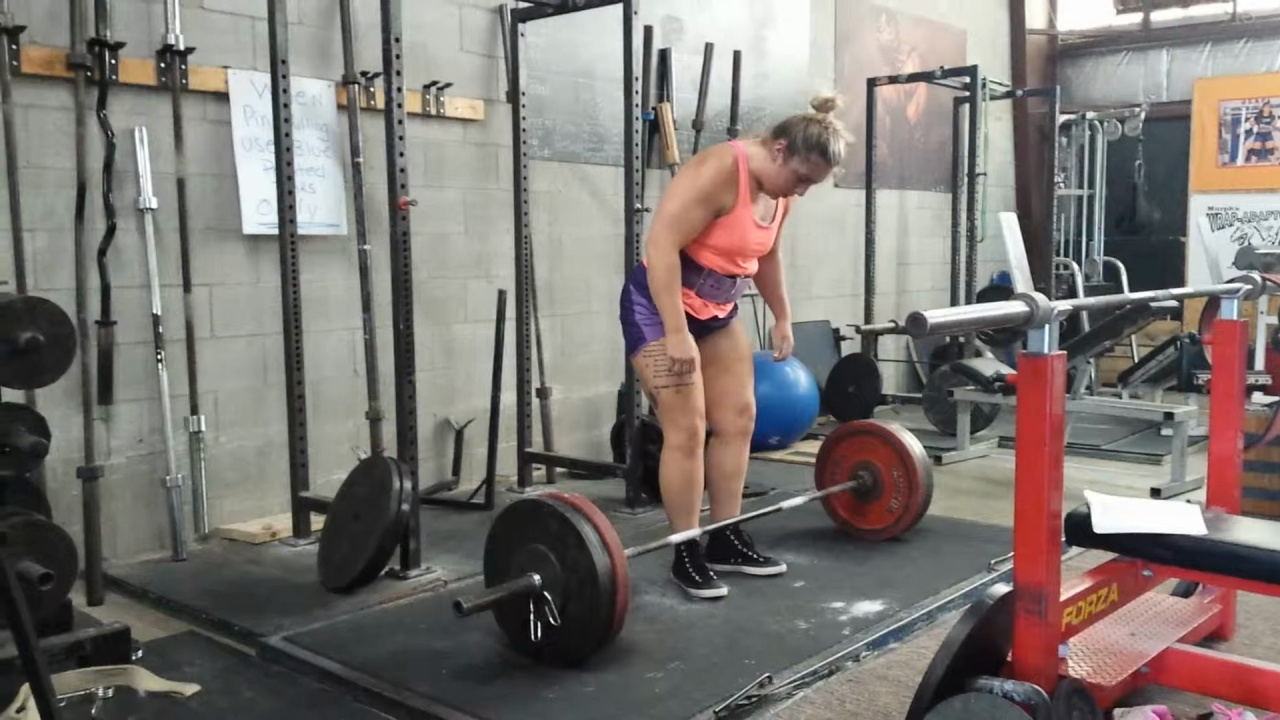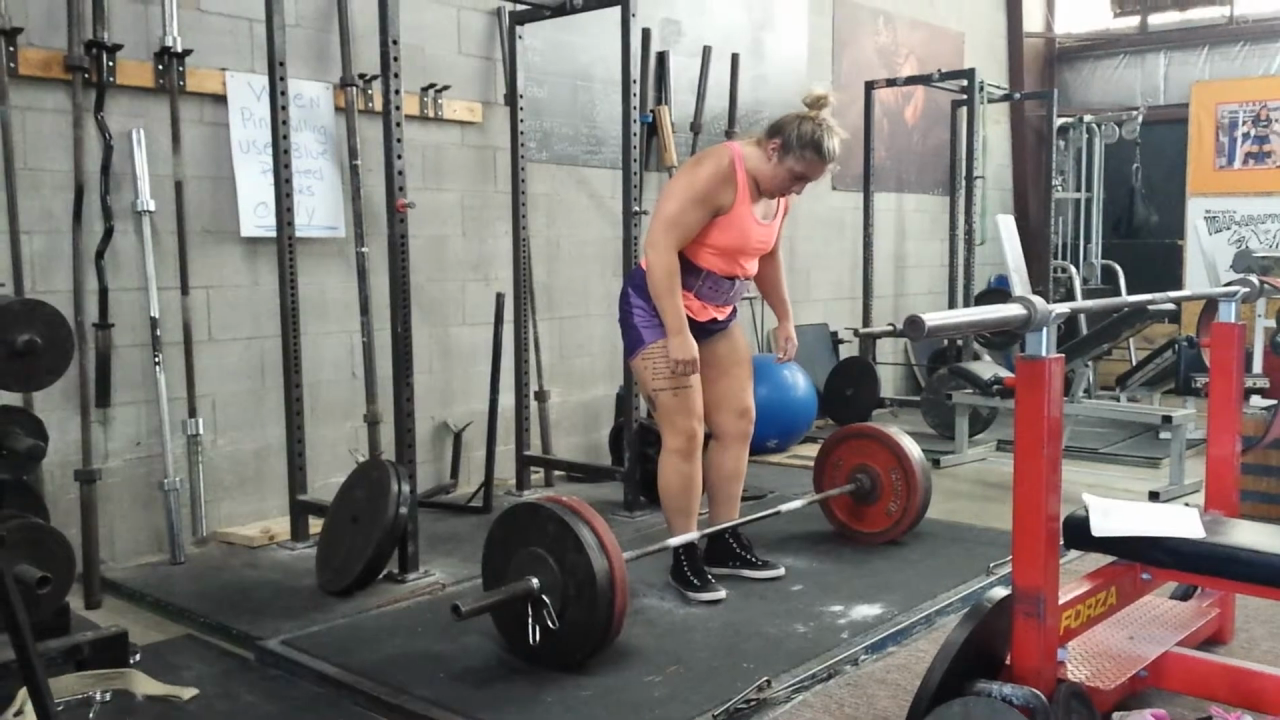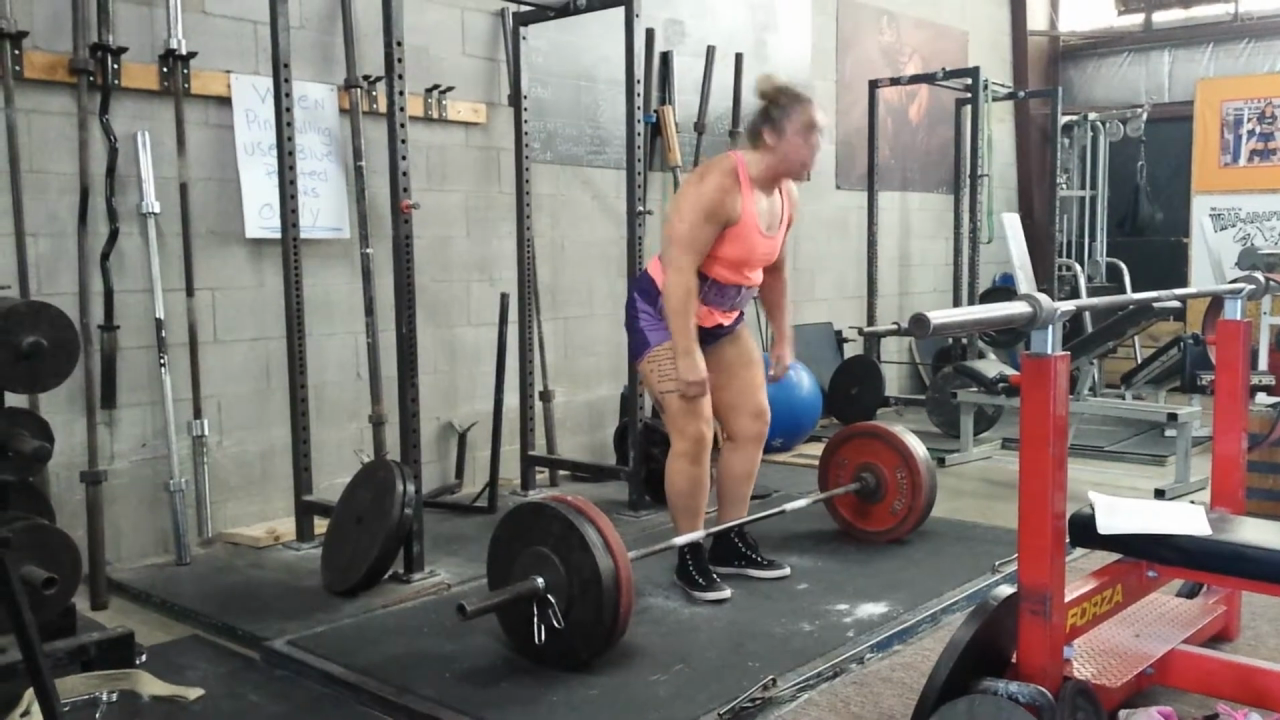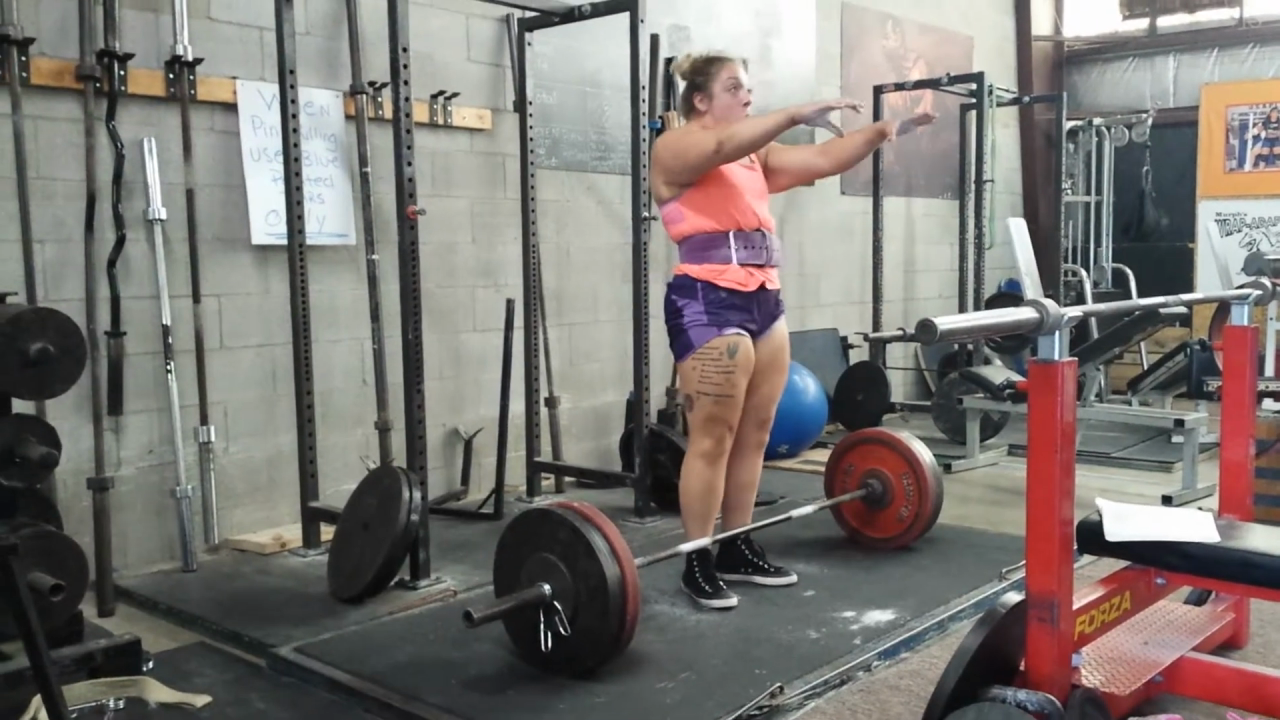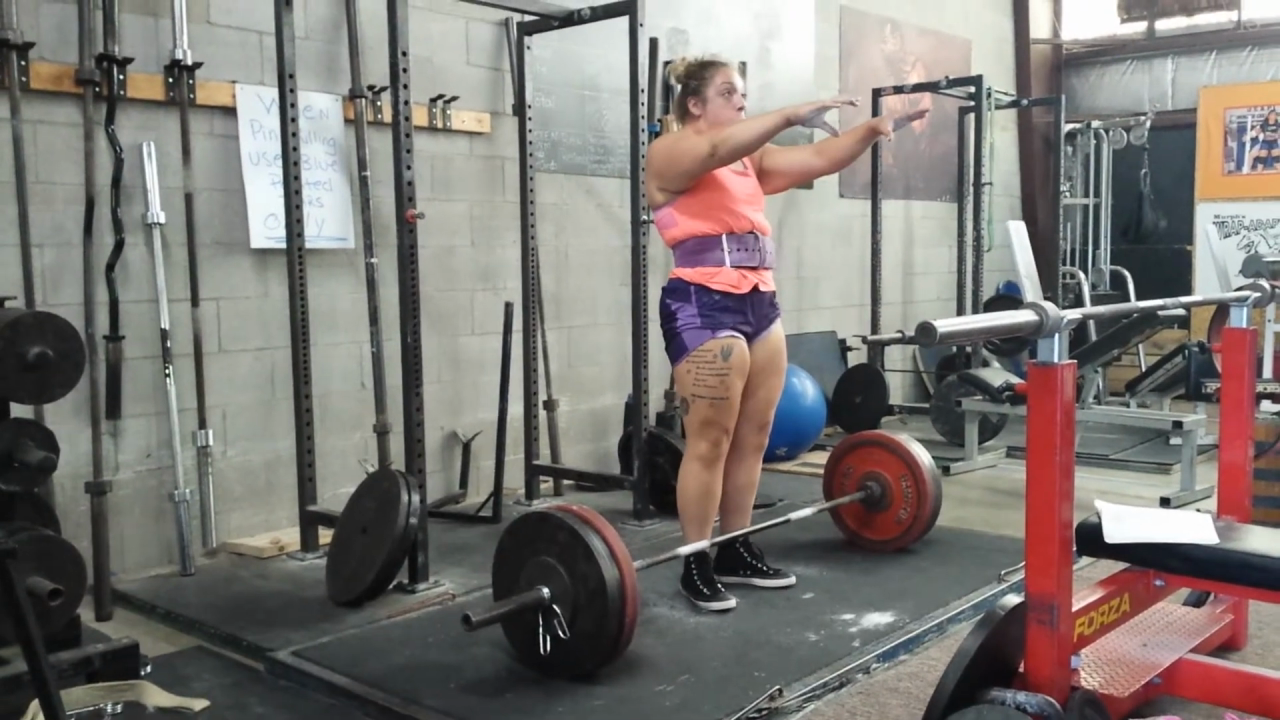
dt=0.5s
person 1, frame 1
left shoulder: (778, 189)
right shoulder: (717, 172)
right elbow: (661, 245)
left wrist: (782, 317)
right wrist: (676, 332)
left hip: (717, 312)
right hip: (659, 306)
left knee: (737, 419)
right knee: (686, 429)
left ankle: (726, 538)
right ankle: (686, 553)
person 1, frame 2
left shoulder: (777, 189)
right shoulder: (715, 173)
left elbow: (766, 256)
right elbow: (660, 247)
left wrist: (785, 319)
right wrist: (677, 333)
left hip: (717, 314)
right hip: (658, 309)
left knee: (737, 423)
right knee: (685, 432)
left ankle: (725, 542)
right ankle: (684, 557)
person 1, frame 3
left shoulder: (784, 193)
right shoulder: (719, 184)
left elbow: (773, 270)
right elbow: (678, 269)
left wrist: (782, 337)
right wrist: (687, 354)
left hip: (725, 319)
right hip: (663, 313)
left knee: (752, 425)
right knee: (693, 435)
left ankle: (730, 541)
right ankle: (689, 556)
person 1, frame 4
left shoulder: (754, 155)
right shoulder: (674, 148)
left elbow: (823, 160)
right elbow: (723, 145)
left wrist: (878, 132)
right wrist: (796, 115)
left hip: (764, 301)
right hip: (708, 302)
left knee: (753, 434)
right knee: (712, 438)
left ankle: (738, 549)
right ankle: (697, 563)
person 1, frame 5
left shoulder: (749, 159)
right shoulder: (669, 152)
left elbow: (817, 159)
right elbow: (718, 148)
left wrist: (871, 130)
right wrist: (792, 114)
left hip: (759, 303)
right hip: (704, 305)
left knee: (752, 437)
right knee: (710, 441)
left ankle: (737, 551)
right ankle: (695, 565)
